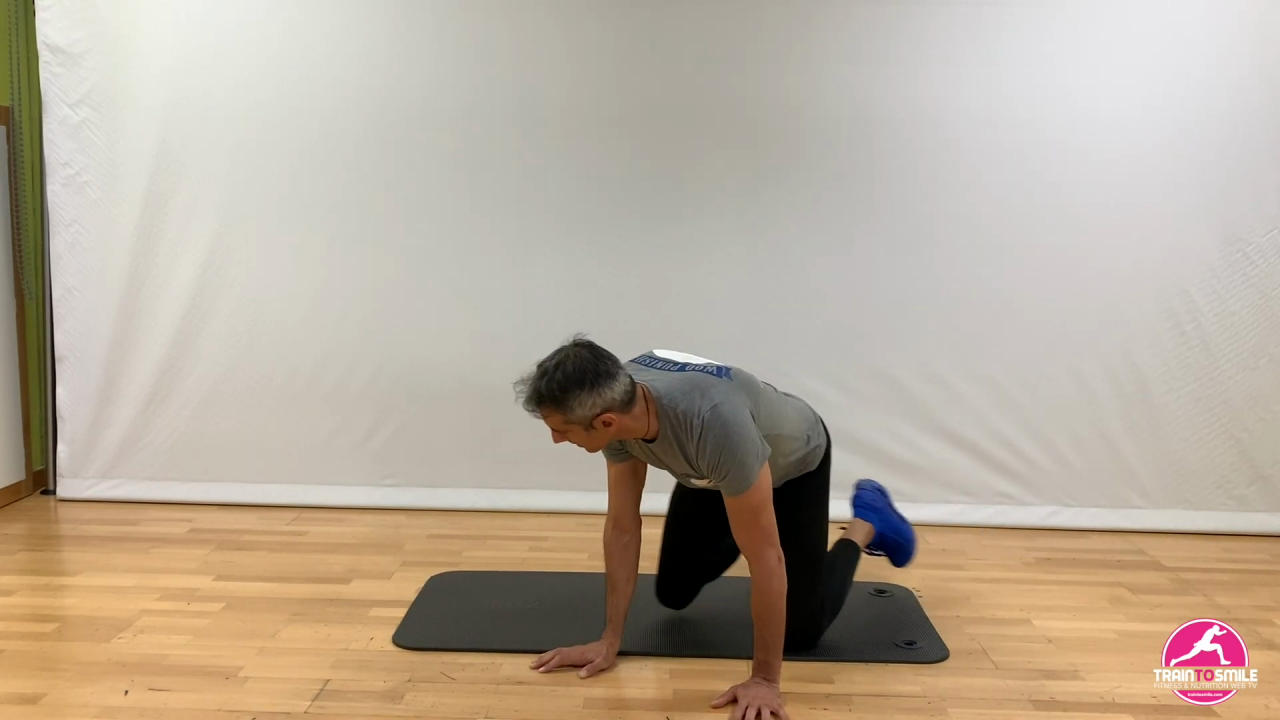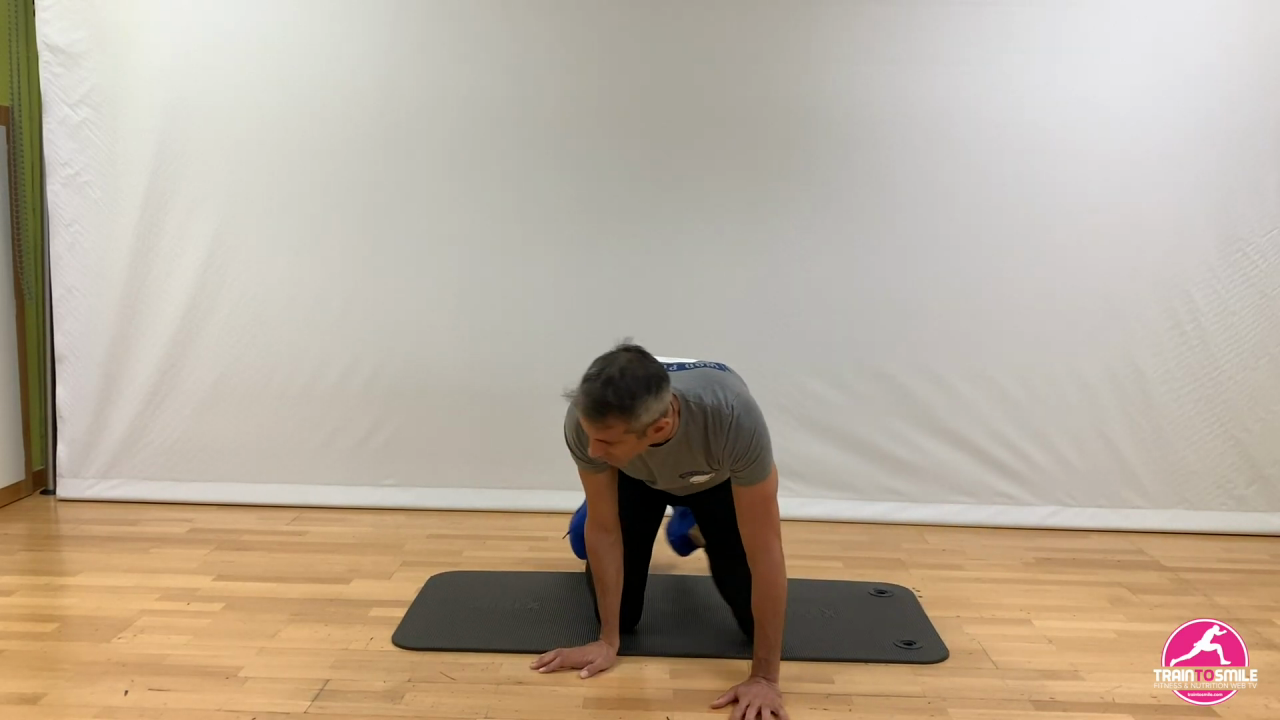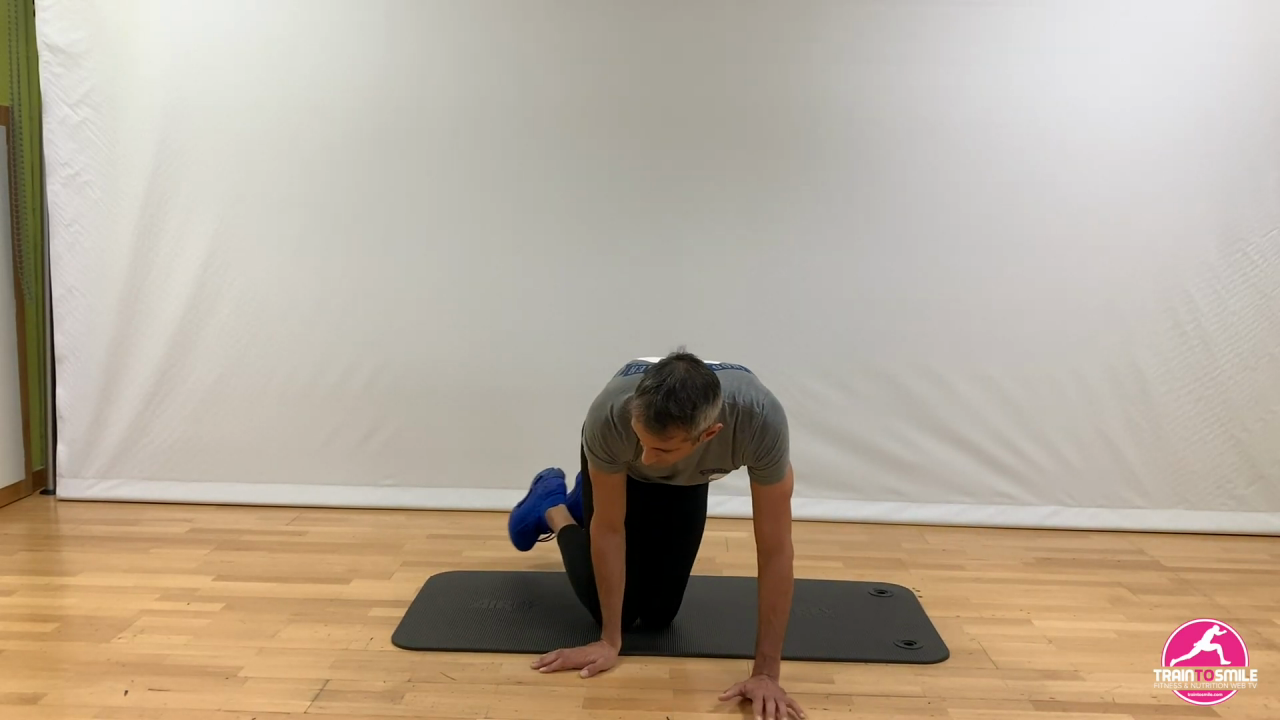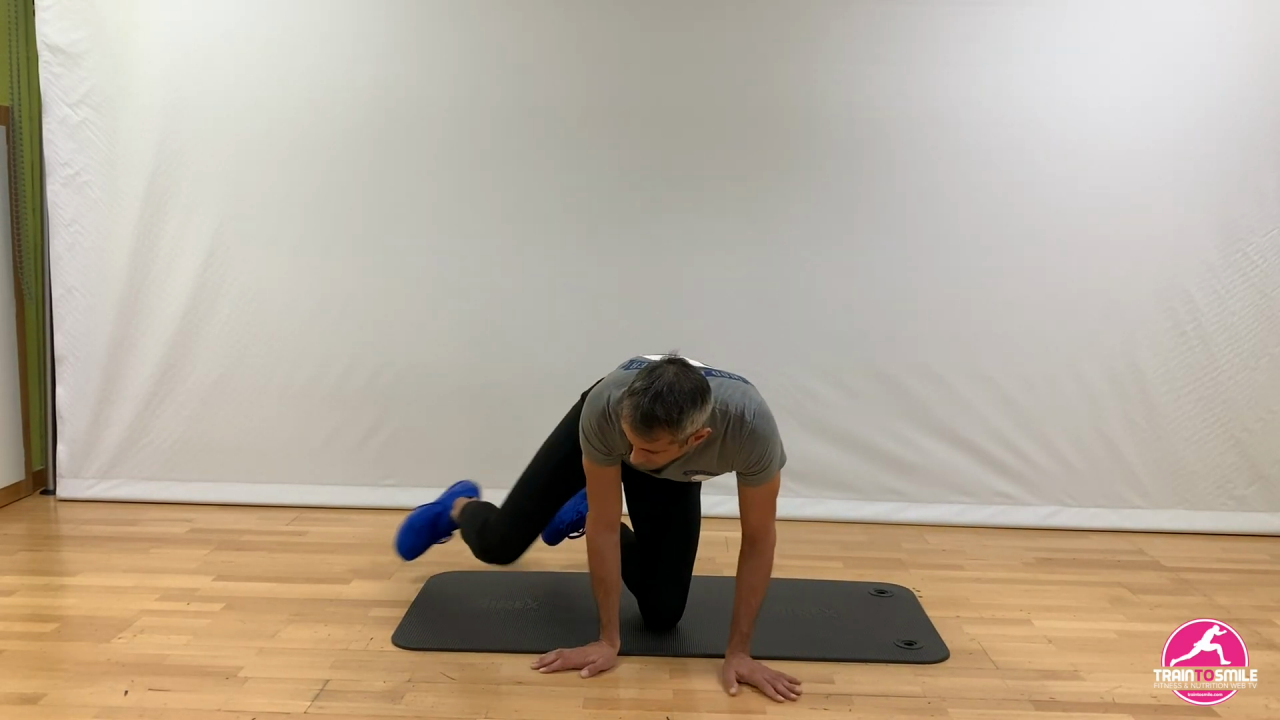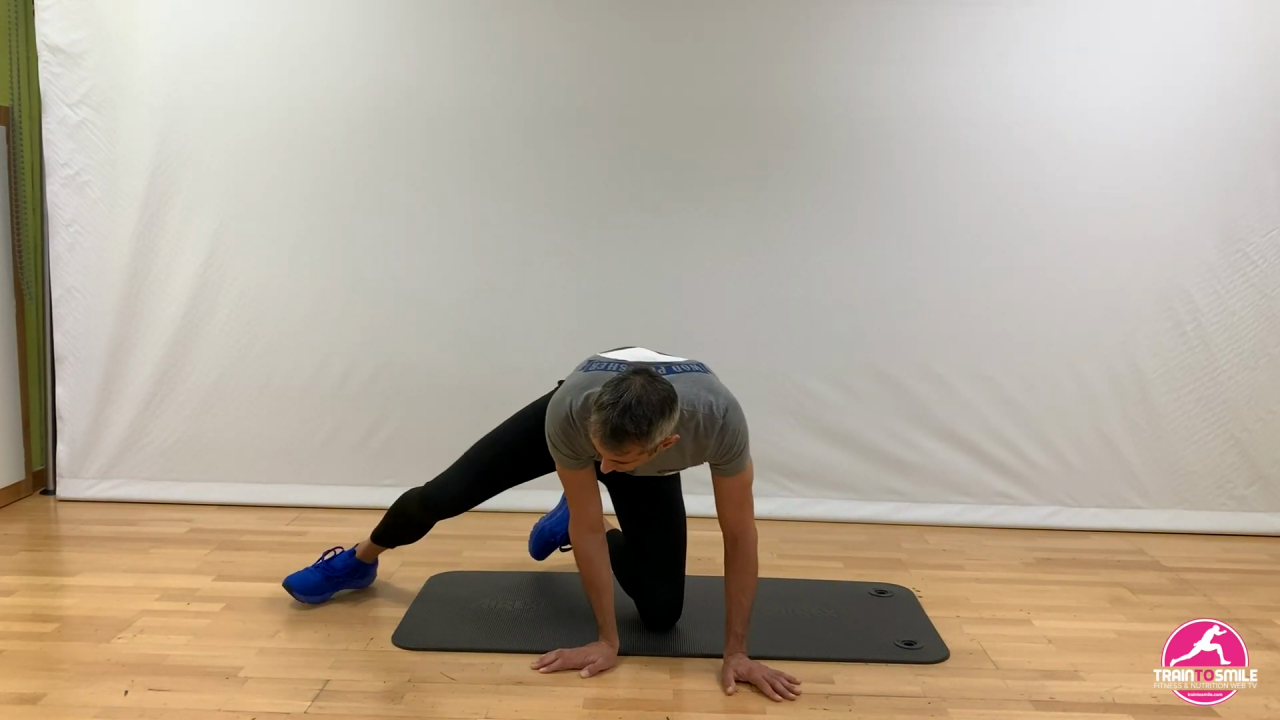
dt=0.3s
person 1, frame 1
left shoulder: (712, 424)
right shoulder: (613, 406)
left elbow: (766, 560)
right elbow: (621, 523)
left wrist: (766, 679)
right wrist: (610, 640)
left hip: (795, 465)
left knee: (800, 632)
right knee: (673, 593)
left ankle: (866, 529)
person 1, frame 2
left shoulder: (733, 416)
right shoulder: (588, 417)
left elbow: (766, 551)
right elbow: (602, 527)
left wrist: (765, 678)
right wrist: (607, 641)
left hip: (717, 477)
right hip: (639, 477)
left knee: (758, 621)
right knee: (618, 615)
left ankle: (699, 527)
person 1, frame 3
left shoulder: (761, 420)
right shoulder: (611, 415)
left elbow: (775, 550)
right elbow: (608, 529)
left wrist: (765, 673)
right wrist: (609, 641)
right hip: (613, 463)
left knee: (657, 610)
right knee: (604, 604)
right ankle: (554, 512)
person 1, frame 4
left shoulder: (752, 429)
right shoulder: (607, 407)
left elbow: (758, 539)
right elbow: (603, 526)
left wrist: (738, 653)
right wrist: (607, 641)
right hip: (614, 424)
left knee: (662, 613)
right knee: (499, 543)
left ankle: (585, 512)
right ankle: (460, 508)
person 1, frame 5
left shoulder: (719, 419)
right shoulder: (569, 412)
left elbow: (739, 537)
right elbow: (588, 529)
left wrist: (736, 652)
right wrist: (607, 640)
left hip: (652, 473)
right hip: (581, 414)
left knee: (663, 611)
right knee: (440, 497)
left ankle: (572, 524)
right ankle: (358, 561)
